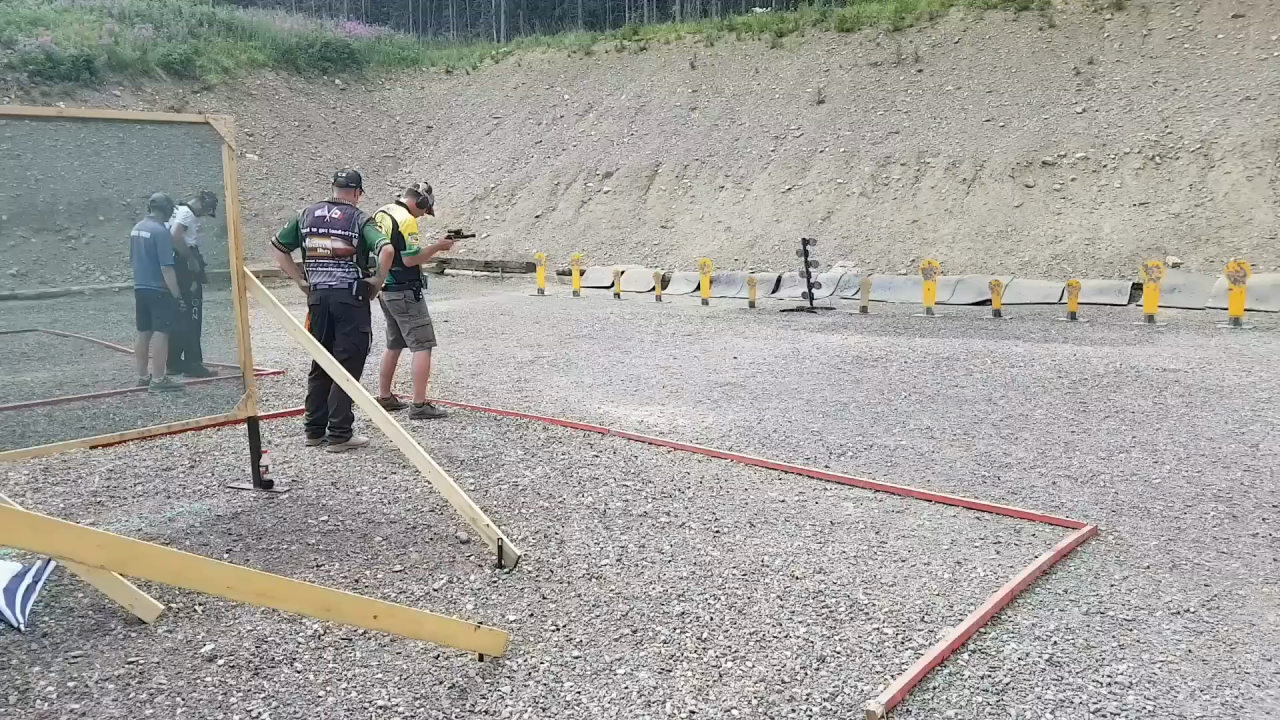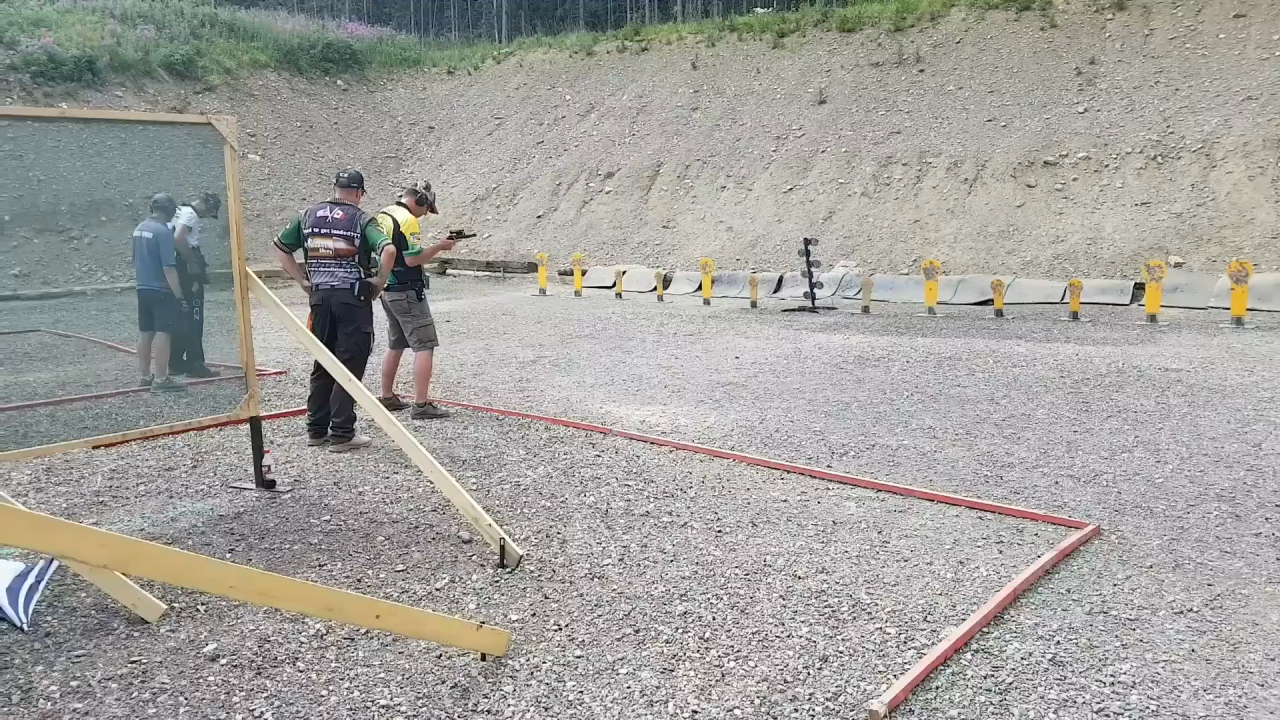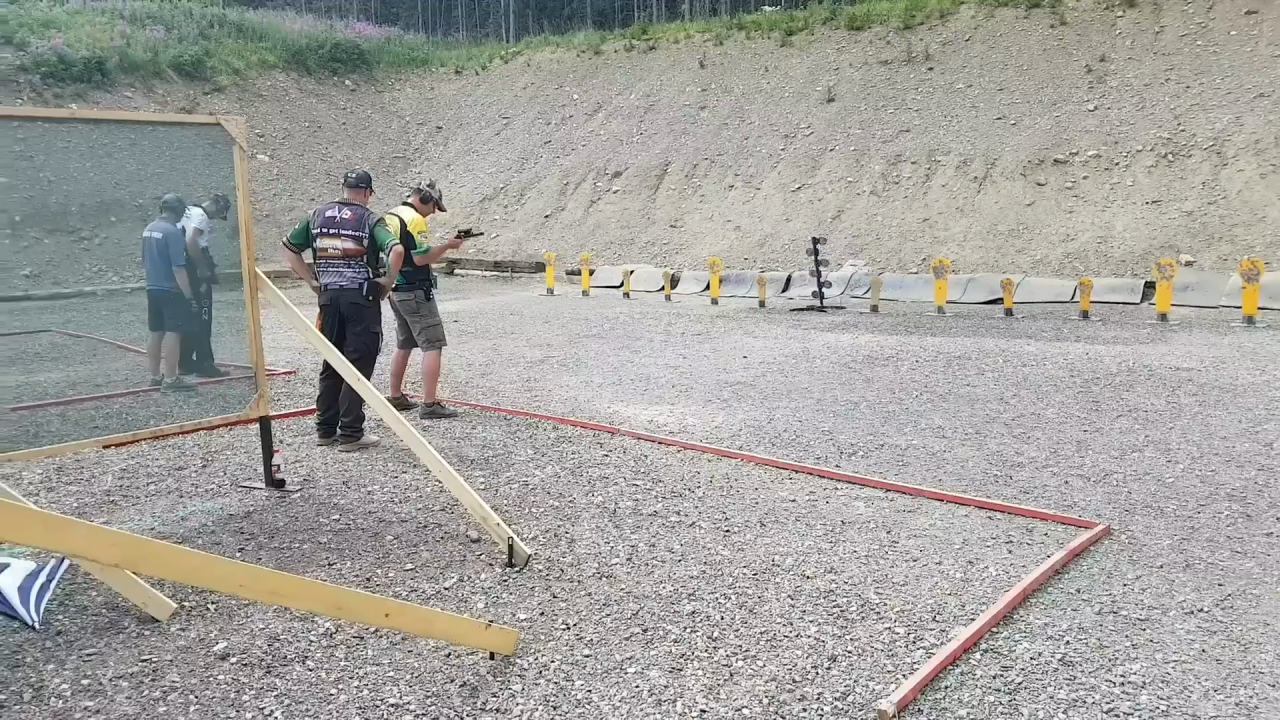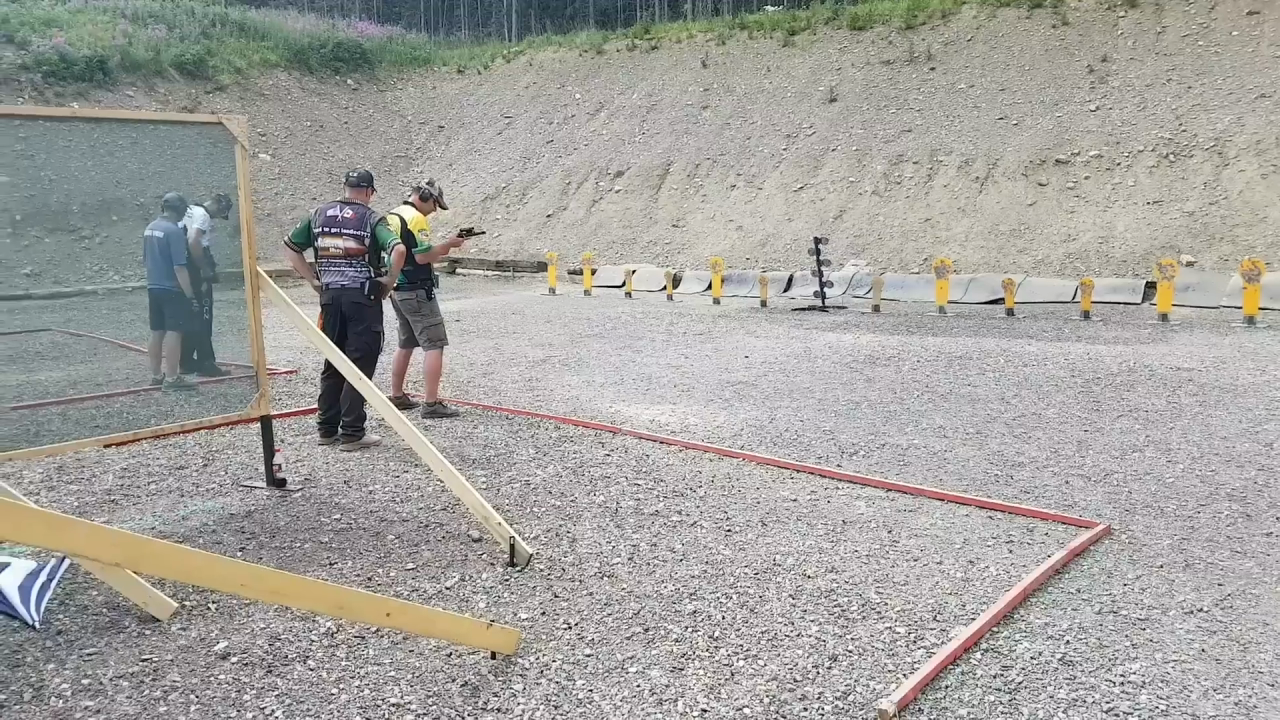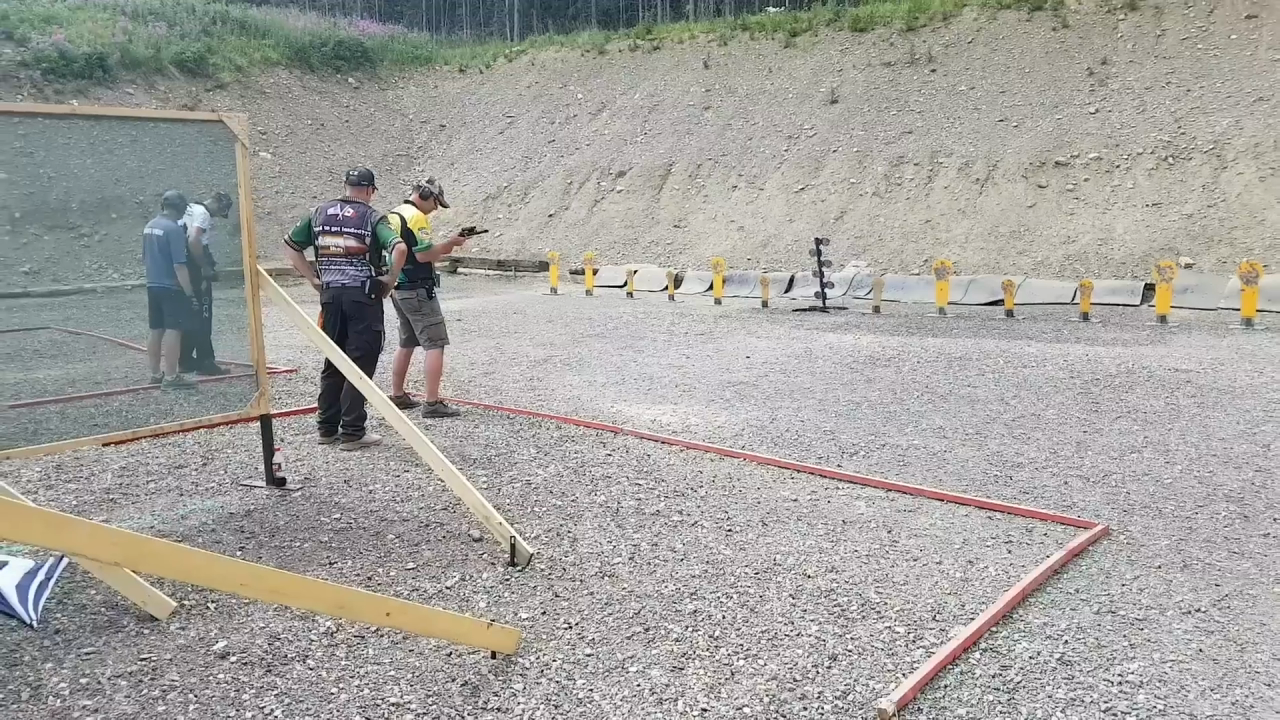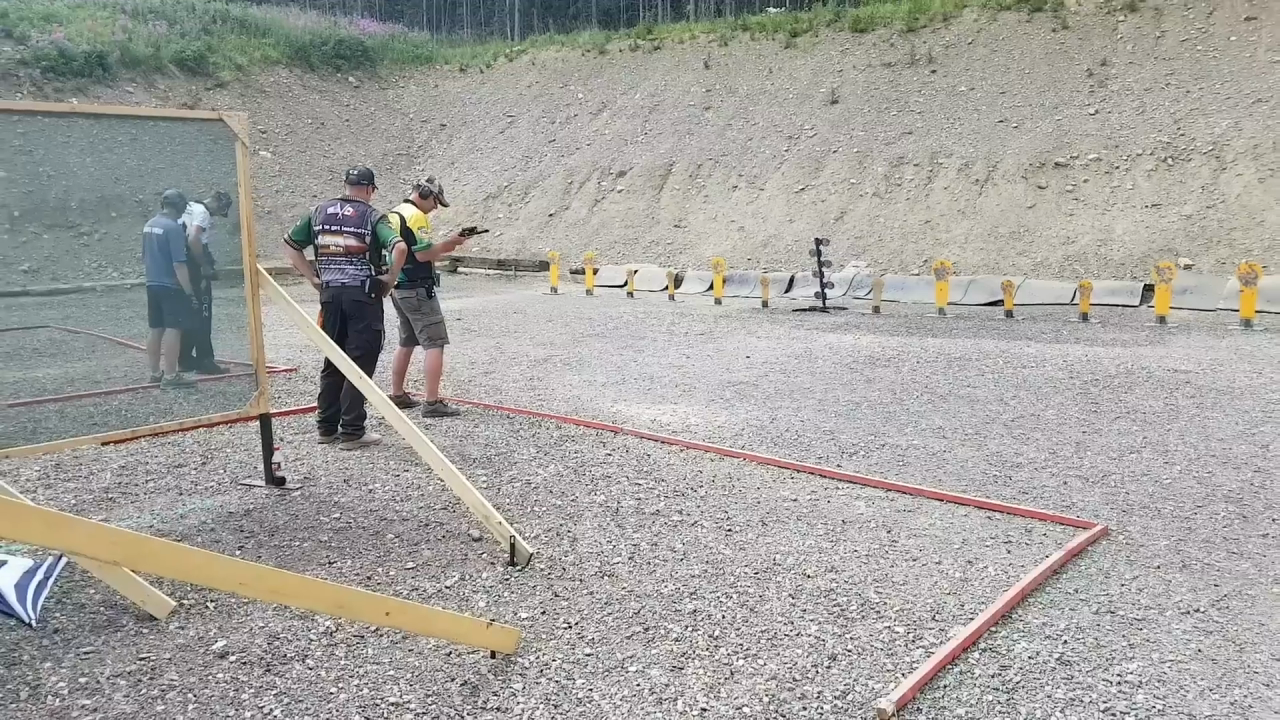
dt=0.1s
person 1, frame 1
left shoulder: (306, 215)
right shoulder: (359, 219)
left elbow: (278, 248)
right elbow: (387, 250)
left wrist: (301, 281)
right wrist: (378, 282)
left hip: (318, 296)
right hip: (350, 297)
left knee: (321, 363)
right knee: (348, 365)
left ankle: (314, 429)
right ankle: (339, 434)
person 1, frame 2
left shoulder: (308, 215)
right shoulder: (361, 219)
left elbow: (280, 248)
right elbow: (389, 250)
left wrist: (303, 281)
right wrist: (380, 282)
left hip: (320, 297)
right hip: (352, 298)
left knee: (322, 363)
right knee: (350, 365)
left ankle: (317, 429)
right ankle: (341, 434)
person 1, frame 3
left shoulder: (317, 216)
right shoulder: (369, 219)
left elbow: (289, 248)
left wrist: (312, 281)
right wrist: (388, 282)
left hip: (329, 296)
right hip: (361, 297)
left knee: (332, 363)
right knee: (359, 365)
left ankle: (326, 429)
right ankle: (350, 433)
person 1, frame 4
left shoulder: (318, 215)
right shoulder: (371, 218)
left elbow: (290, 247)
right elbow: (398, 249)
left wrist: (313, 280)
right wrist: (389, 281)
left hip: (330, 296)
right hip: (362, 297)
left knee: (333, 363)
right knee: (360, 364)
left ankle: (327, 428)
right ankle: (352, 433)
person 1, frame 5
left shoulder: (319, 213)
right shoulder: (372, 217)
left elbow: (290, 246)
left wrist: (313, 279)
right wrist: (390, 280)
left hip: (330, 295)
right hip: (363, 295)
left knee: (333, 362)
right knee: (361, 363)
left ankle: (327, 428)
right ankle: (352, 432)
person 1, frame 6
left shoulder: (318, 212)
right shoulder: (372, 216)
left elbow: (290, 244)
left wrist: (313, 278)
right wrist: (390, 279)
left hip: (330, 294)
right hip: (363, 295)
left knee: (333, 361)
right knee: (361, 362)
left ankle: (327, 427)
right ankle: (352, 432)
person 2, frame 1
left shoulder: (381, 213)
right shoulder: (407, 220)
right elbow: (410, 259)
left wrist: (430, 248)
right wrist: (438, 246)
left hip: (386, 290)
right hip: (405, 292)
left knee: (393, 345)
right knee: (422, 346)
left ankle: (385, 397)
right ankle: (419, 405)
person 2, frame 2
left shoulder: (383, 214)
right shoulder: (408, 220)
right elbow: (412, 259)
left wrist: (430, 249)
right wrist: (440, 246)
left hip: (388, 291)
right hip: (407, 292)
left knee: (395, 345)
right knee: (424, 346)
left ankle: (387, 397)
right ankle: (421, 405)
person 2, frame 3
left shoulder: (391, 216)
right shoulder: (415, 219)
right elbow: (420, 258)
left wrist: (434, 251)
right wrist: (447, 246)
left hip: (396, 290)
right hip: (415, 292)
left knee: (404, 345)
right knee: (433, 346)
left ankle: (395, 397)
right ankle: (430, 404)
person 2, frame 4
left shoulder: (393, 215)
right shoulder: (416, 218)
right elbow: (422, 257)
left wrist: (438, 251)
right wrist: (449, 244)
left hip: (398, 290)
right hip: (417, 291)
left knee: (405, 344)
right knee: (434, 345)
left ankle: (397, 396)
right ankle: (431, 404)
person 2, frame 5
left shoulder: (394, 214)
right shoulder: (417, 217)
right elbow: (423, 255)
left wrist: (442, 250)
right wrist: (450, 243)
left hip: (399, 289)
right hip: (418, 290)
left knee: (406, 344)
right knee: (435, 345)
left ankle: (398, 396)
right ankle: (432, 403)
person 2, frame 6
left shoulder: (395, 214)
right shoulder: (416, 216)
right elbow: (423, 254)
left wrist: (442, 249)
right wrist: (450, 242)
left hip: (399, 288)
right hip: (418, 289)
left knee: (406, 343)
right knee: (435, 344)
left ankle: (397, 395)
right ankle: (432, 403)
person 3, frame 1
left shoulder: (136, 228)
right shoulder: (160, 231)
right elbow: (166, 267)
right wrist: (177, 295)
left hip: (140, 288)
right hip: (158, 290)
left knee: (143, 333)
right knee: (160, 333)
left ankle: (143, 376)
right ankle: (158, 380)
person 3, frame 2
left shoulder: (139, 229)
right shoulder: (163, 231)
right elbow: (168, 268)
right wrist: (179, 295)
left hip: (143, 289)
right hip: (161, 290)
left knee: (145, 334)
right knee: (162, 333)
left ankle: (146, 376)
right ankle: (161, 380)
person 3, frame 3
left shoulder: (148, 229)
right shoulder: (172, 232)
right elbow: (178, 268)
right wrist: (189, 295)
left hip: (152, 289)
right hip: (170, 291)
left knee: (155, 333)
right knee: (172, 334)
left ankle: (156, 376)
right ankle: (170, 379)
person 3, frame 4
left shoulder: (150, 228)
right shoulder: (174, 231)
right elbow: (179, 267)
right wrist: (190, 294)
left hip: (153, 288)
right hip: (172, 290)
left knee: (156, 333)
right knee: (173, 333)
left ankle: (157, 375)
right ankle: (171, 379)
person 3, frame 5
left shoulder: (149, 226)
right shoulder: (173, 229)
right elbow: (179, 265)
right wrist: (190, 293)
left hip: (153, 286)
right hip: (171, 288)
left knee: (155, 331)
right knee: (172, 331)
left ankle: (156, 374)
right ankle: (171, 377)
person 3, frame 6
left shoulder: (149, 225)
right shoulder: (173, 228)
right elbow: (178, 264)
right wrist: (189, 292)
left hip: (152, 285)
right hip: (170, 287)
left knee: (155, 330)
right knee: (172, 330)
left ankle: (155, 373)
right ankle: (170, 376)
person 4, frame 1
left shoulder: (177, 211)
right shoulder: (187, 213)
left elbow: (170, 236)
right elbow: (175, 236)
right wrist: (192, 258)
left hip: (175, 269)
right hip: (186, 270)
left knee: (178, 318)
right knee: (191, 318)
left ankle: (174, 362)
right ankle: (193, 364)
person 4, frame 2
left shoulder: (180, 211)
right shoulder: (191, 214)
left elbow: (174, 237)
right elbow: (179, 237)
right wrist: (191, 261)
left hip: (177, 270)
right hip: (188, 271)
right knee: (193, 318)
left ankle: (176, 362)
right ankle: (195, 364)
person 4, frame 3
left shoulder: (189, 211)
right shoulder: (201, 216)
left elbow: (186, 240)
right elbow: (191, 241)
right wrist: (201, 267)
left hip: (185, 271)
right hip: (196, 272)
right knee: (202, 318)
left ankle: (186, 362)
right ankle: (205, 364)
person 4, frame 4
left shoulder: (191, 211)
right shoulder: (203, 215)
left elbow: (188, 240)
right elbow: (193, 242)
right wrist: (204, 268)
left hip: (186, 270)
right hip: (197, 272)
right knee: (202, 317)
left ankle: (186, 361)
right ankle: (205, 363)
person 4, frame 5
left shoulder: (190, 208)
right shoulder: (203, 214)
left elbow: (187, 238)
right elbow: (194, 241)
right wrist: (205, 266)
left hip: (185, 268)
right hip: (195, 269)
right knee: (202, 316)
left ankle: (186, 360)
right ankle: (205, 362)
person 4, frame 6
left shoulder: (190, 207)
right shoulder: (202, 212)
left elbow: (187, 237)
right elbow: (193, 239)
right wrist: (205, 265)
right hip: (195, 267)
right knee: (202, 314)
left ankle: (185, 359)
right ankle: (204, 361)
